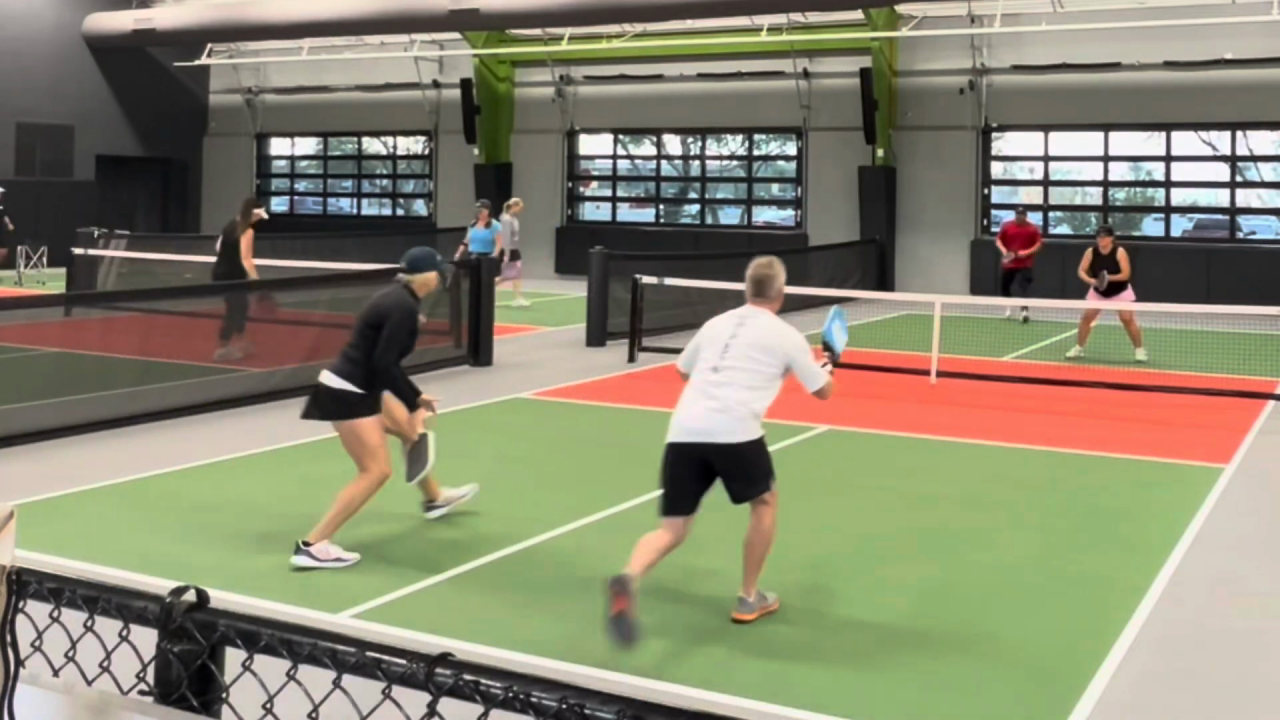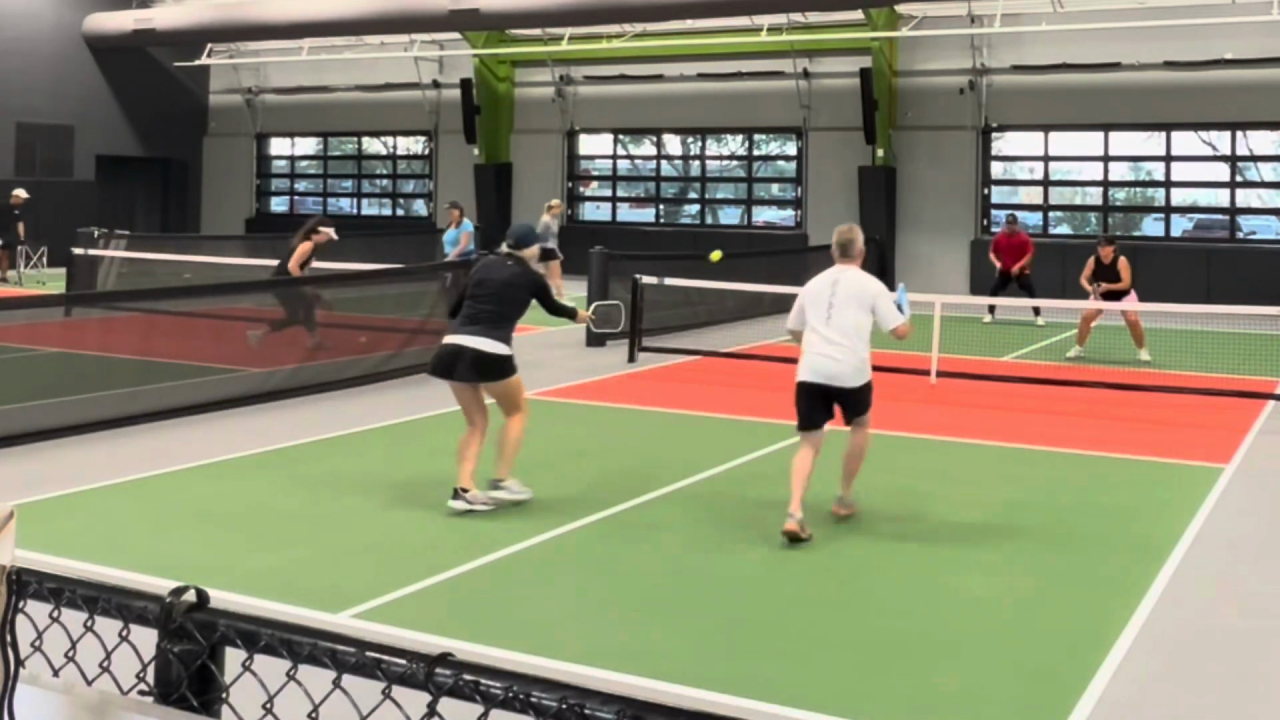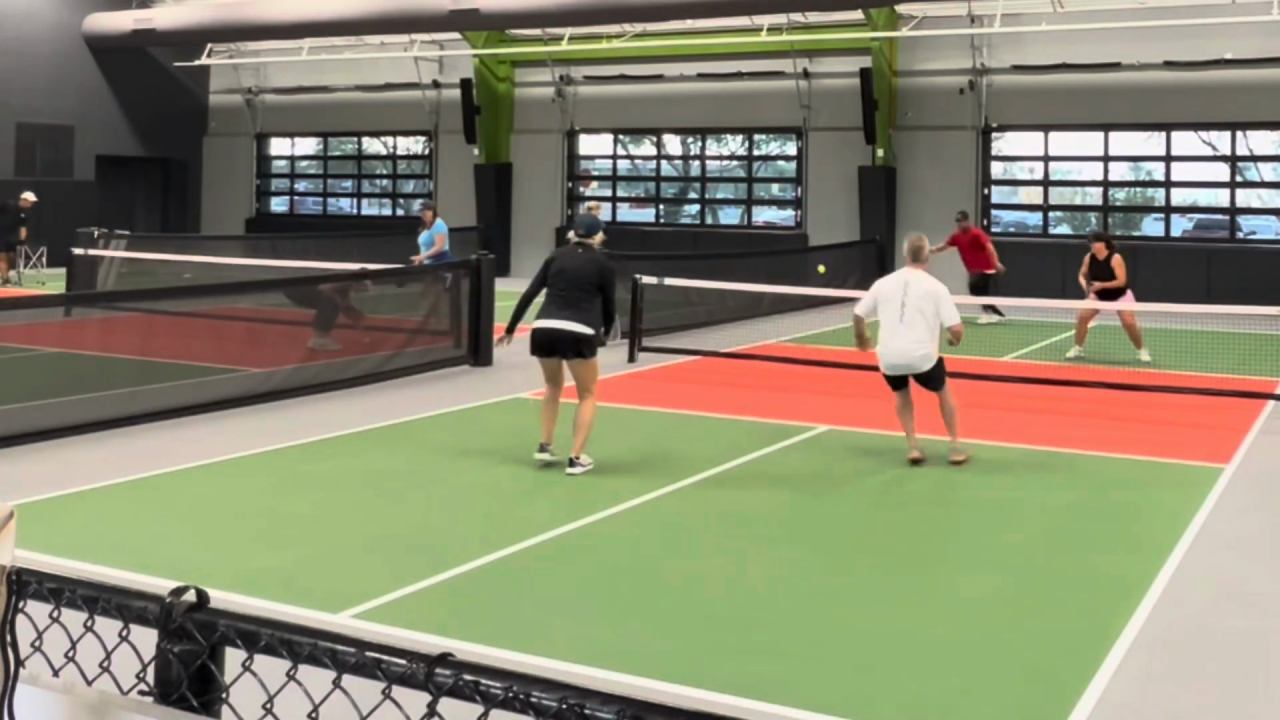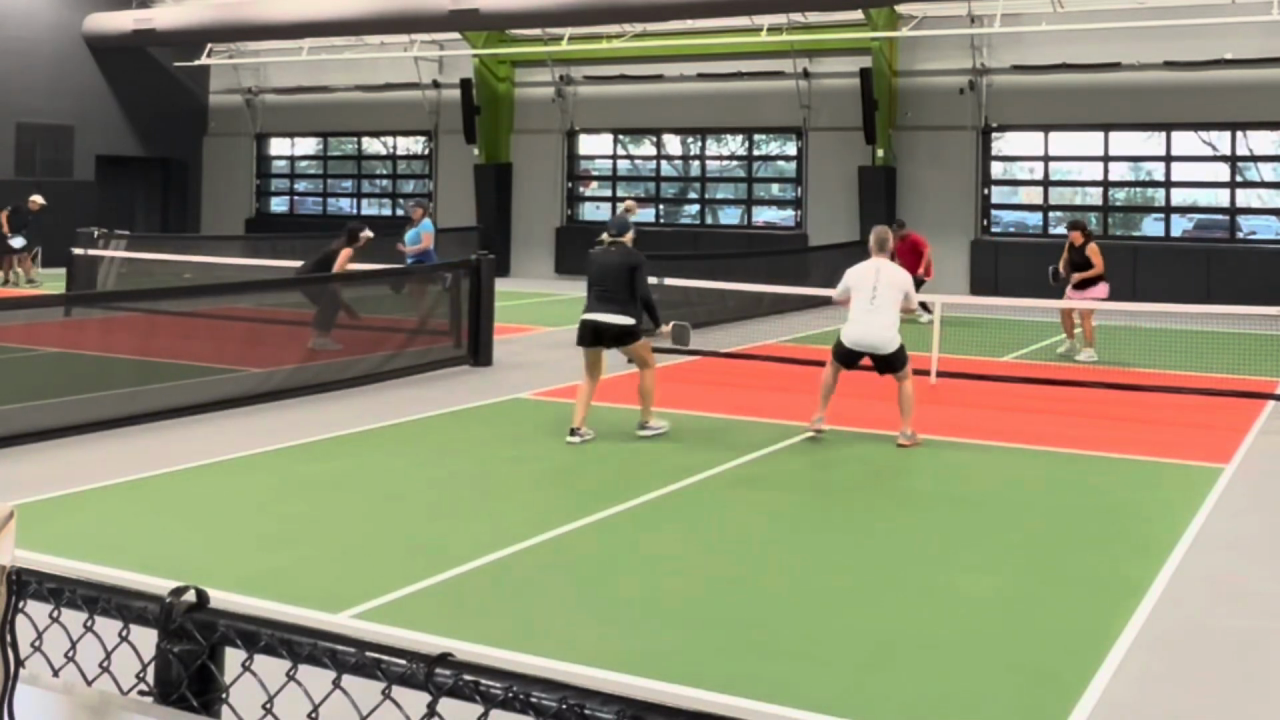
dt=0.5s
person 1, frame 1
left shoulder: (714, 325)
right shoulder: (786, 336)
left elbow: (684, 372)
right elbow: (822, 391)
right wrist: (826, 367)
left hip: (683, 431)
right hip: (736, 432)
left knee: (670, 531)
right knee: (763, 504)
left ankle: (629, 581)
right ankle: (749, 599)
person 1, frame 2
left shoulder: (813, 285)
right shoulder: (872, 285)
left elbow: (794, 330)
right elbow: (900, 331)
right wrist: (906, 320)
left hip: (811, 373)
right hip: (851, 373)
left knee: (809, 444)
right knee: (860, 427)
left ankle: (794, 515)
right ankle: (844, 496)
person 1, frame 3
left shoulder: (883, 284)
right shoulder: (937, 288)
left elbow: (859, 315)
right elbow: (956, 328)
left wrist: (861, 337)
right wrist: (955, 341)
left hip: (889, 359)
right hip: (923, 357)
left knee: (901, 394)
right knee: (942, 392)
left ankle: (913, 446)
right ankle: (955, 447)
person 1, frame 4
left shoulder: (854, 271)
right shoulder: (903, 275)
left elbow: (839, 298)
right elbow: (911, 307)
left hip: (854, 337)
right hip: (887, 341)
left knee: (833, 367)
right knee: (905, 378)
left ankle: (820, 418)
right ankle: (905, 432)
person 2, frame 1
left shoulder: (396, 297)
right shoulder: (404, 308)
right elbow: (384, 365)
left wrist: (417, 396)
right wrist: (415, 406)
left hip: (356, 387)
right hip: (348, 393)
left knee: (414, 430)
right knee: (376, 470)
left ankle: (435, 498)
right ankle: (311, 546)
person 2, frame 2
left shoulder: (482, 266)
right shoulder: (533, 279)
left elbow: (455, 308)
right elbow: (554, 308)
right wrist: (578, 315)
left hip: (454, 347)
right hip: (490, 353)
left knee: (477, 422)
right knee: (516, 412)
left ankle: (464, 491)
right ankle: (501, 480)
person 2, frame 3
left shoulder: (555, 257)
right shoulder: (603, 266)
left elbow: (529, 294)
right elbow: (609, 309)
left wrist: (510, 329)
right wrist: (604, 333)
left hip: (543, 329)
right hip: (577, 334)
left knee: (554, 389)
right knee: (587, 396)
left ankle: (545, 447)
right ankle: (576, 459)
person 2, frame 4
left shoulder: (594, 257)
right shoulder: (634, 258)
right elbow: (643, 295)
right wrist: (658, 324)
left hip: (590, 321)
right hip: (622, 324)
left knee: (591, 376)
right knee: (648, 366)
left ankle: (576, 429)
right ankle: (646, 422)
